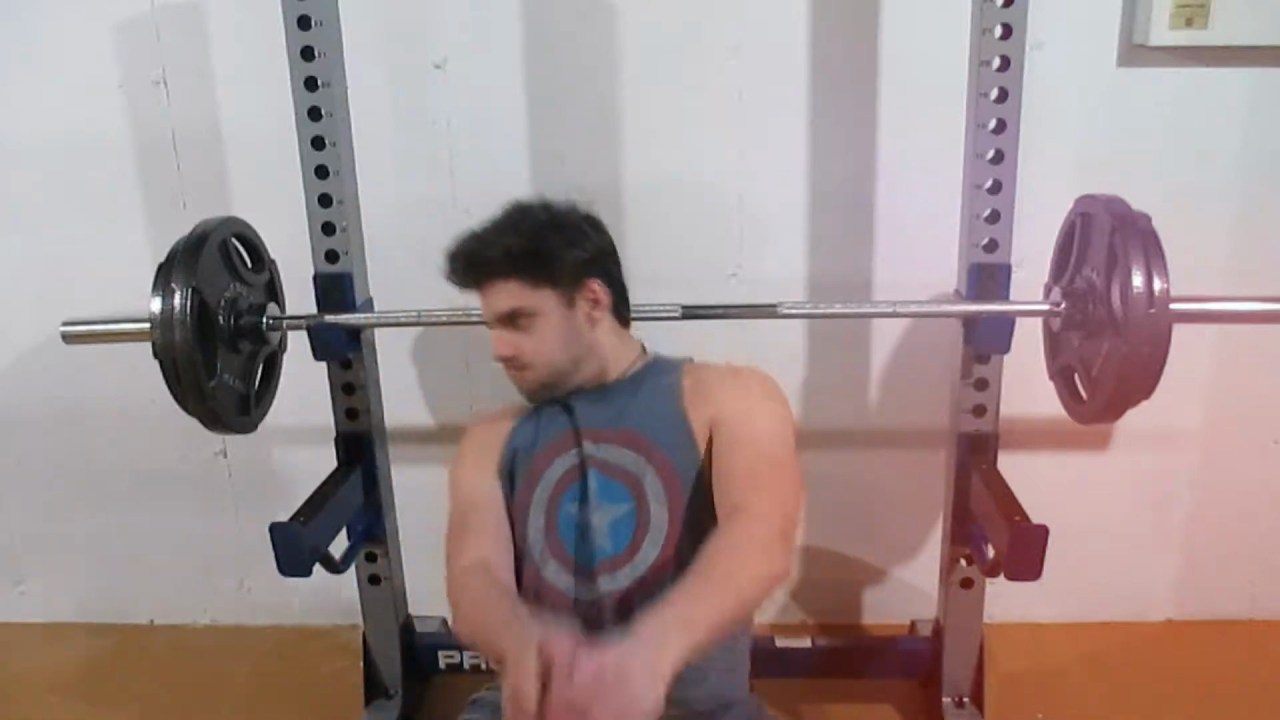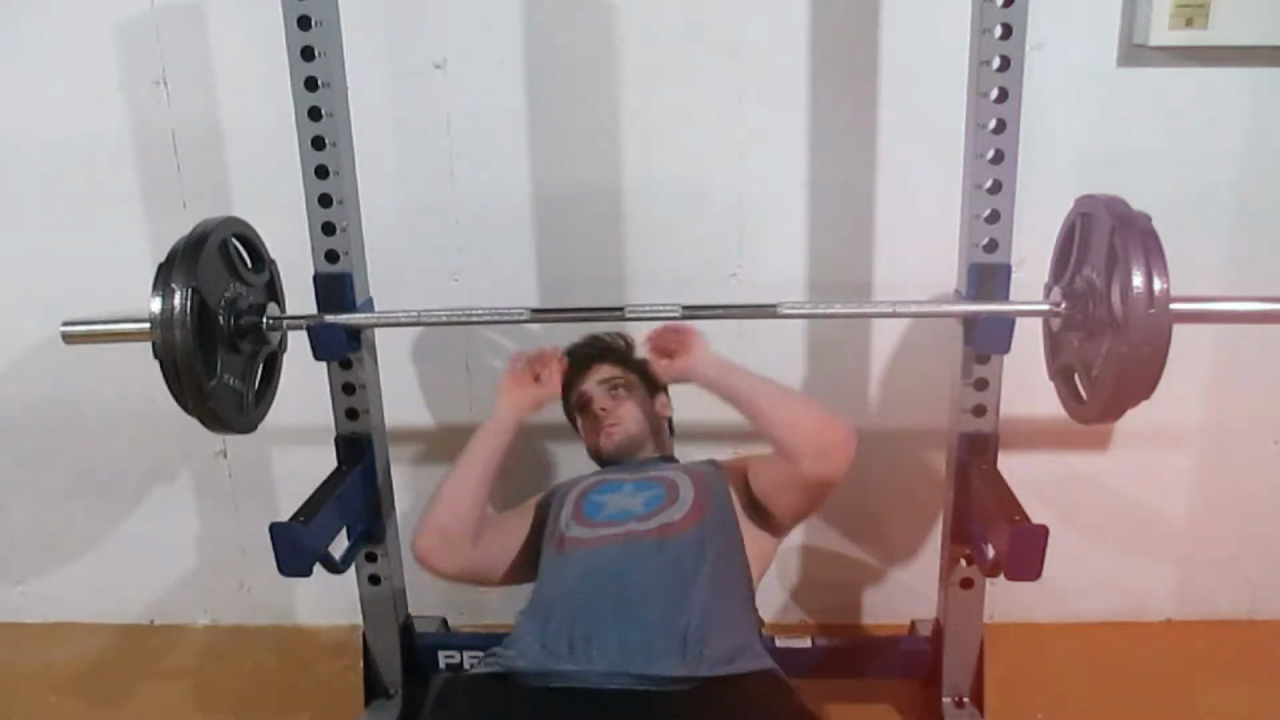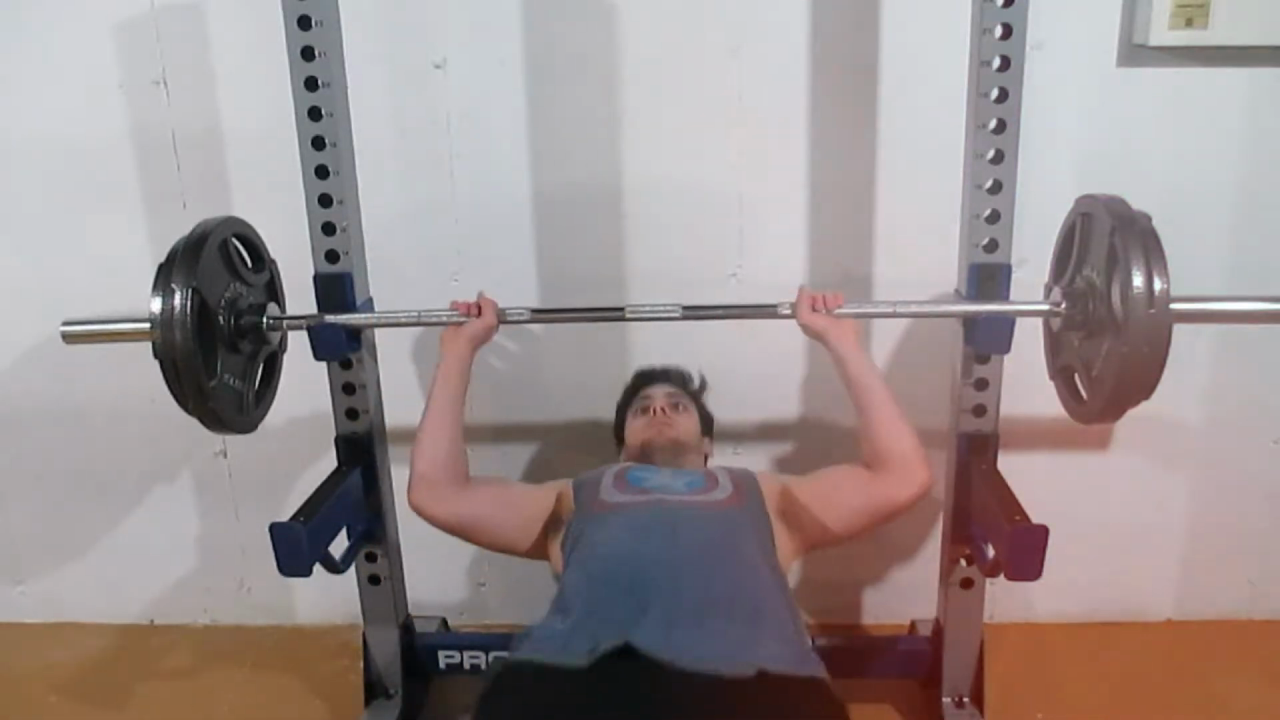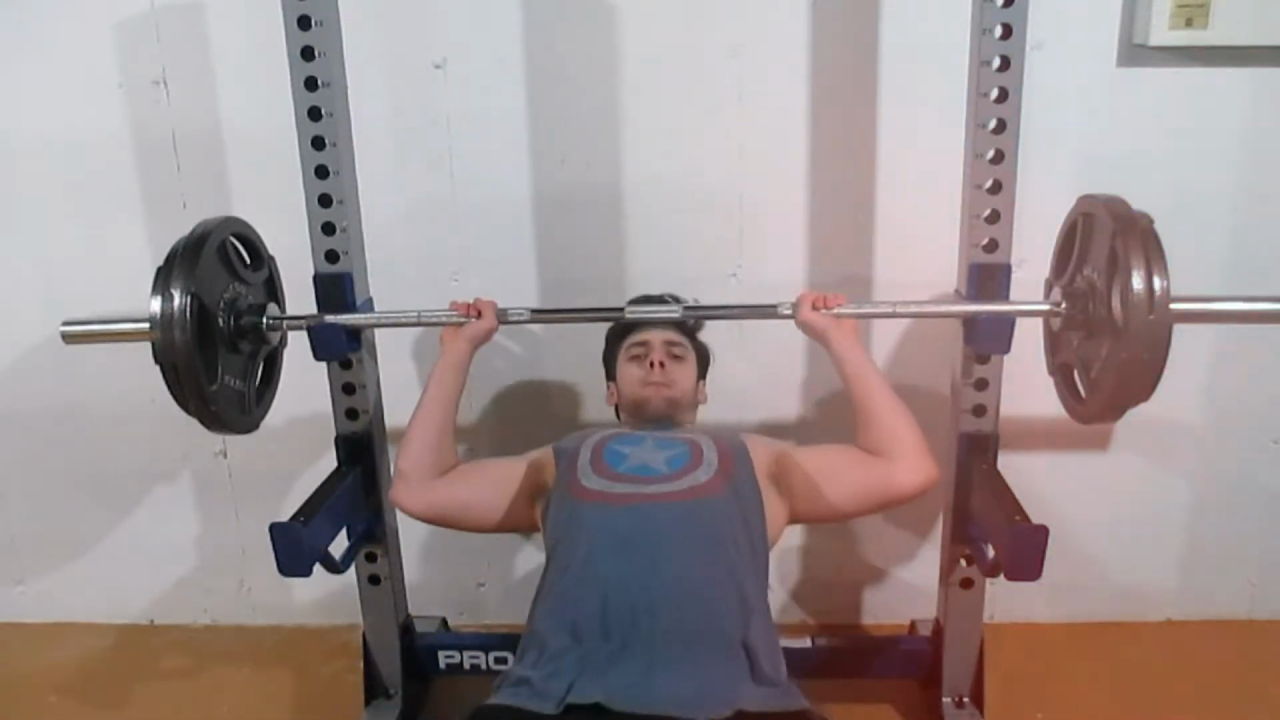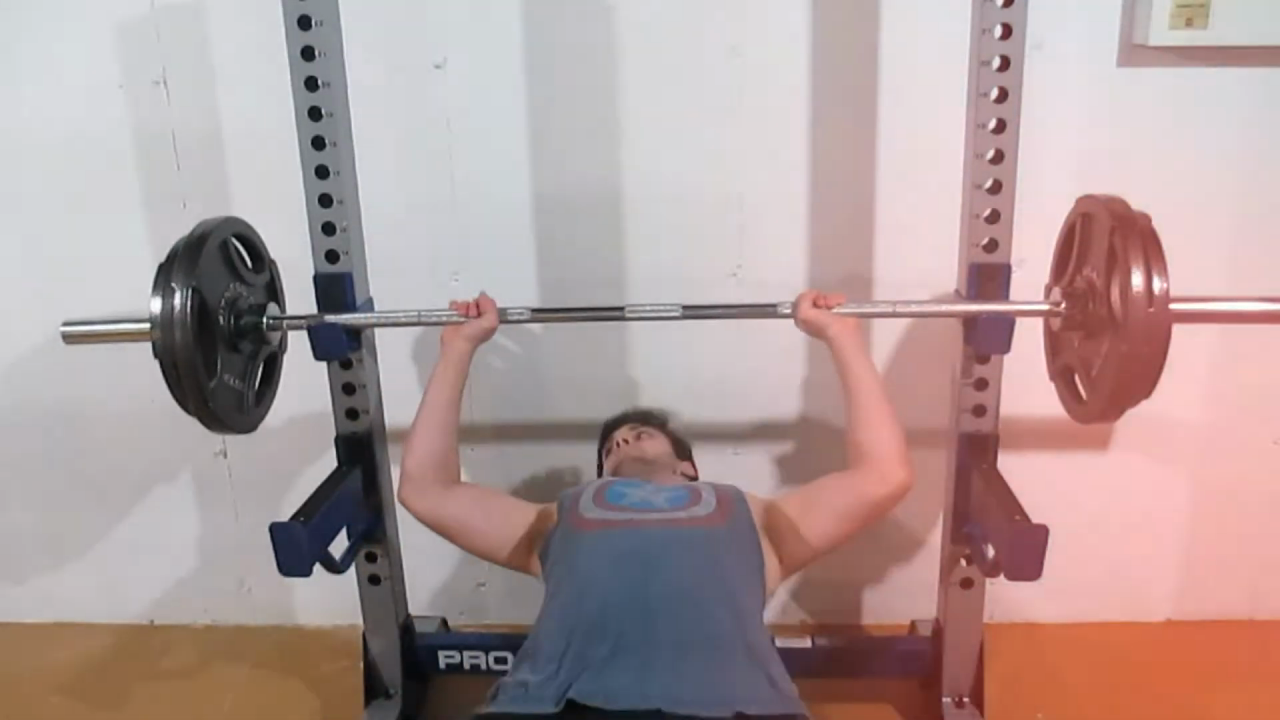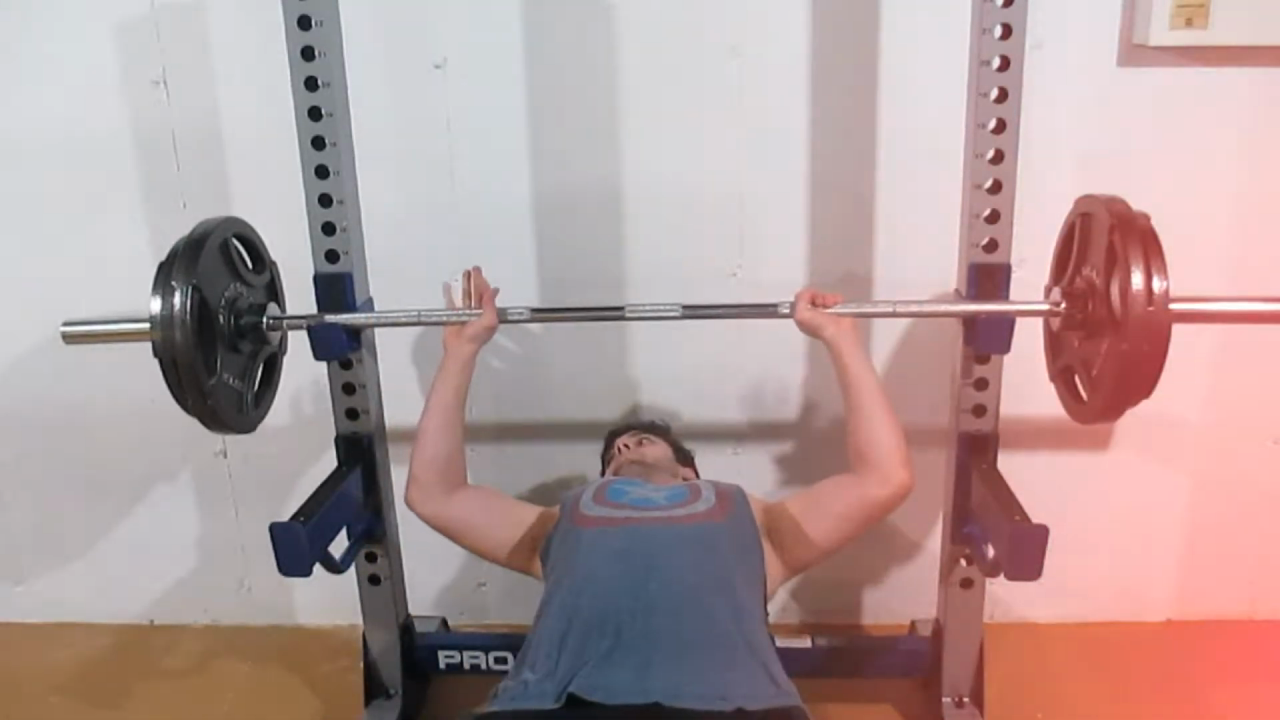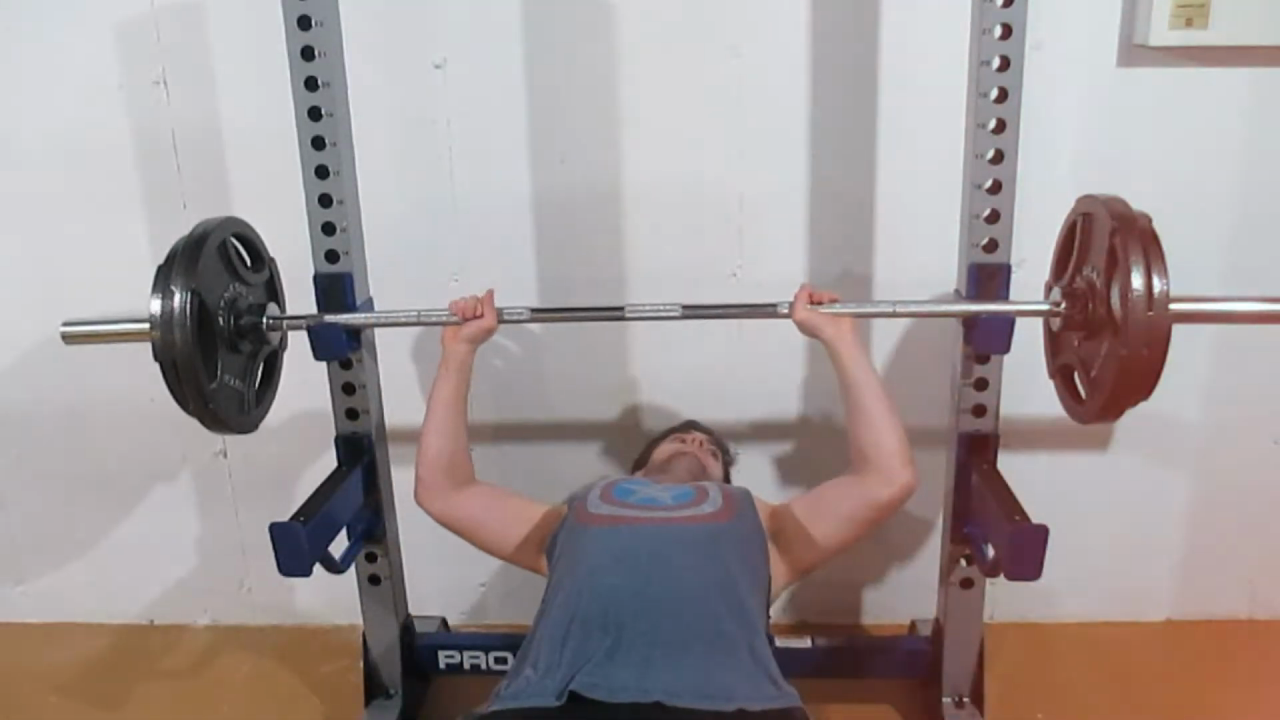
dt=0.5s
person 1, frame 1
left shoulder: (727, 397)
right shoulder: (492, 441)
left elbow: (762, 541)
right elbow: (472, 586)
left wrist: (653, 654)
right wrist: (529, 643)
person 1, frame 2
left shoulder: (732, 485)
right shoulder: (553, 504)
left elbow: (829, 447)
right elbow: (441, 550)
left wrist: (704, 366)
right wrist: (509, 412)
person 1, frame 3
left shoulder: (761, 496)
right shoulder: (574, 499)
left elbow: (901, 477)
right elbow: (437, 493)
left wrist: (842, 344)
right wrist: (460, 351)
left hip: (745, 676)
right hip: (577, 671)
person 1, frame 4
left shoulder: (753, 461)
right shoulder: (559, 465)
left elbow: (908, 467)
right elbow: (416, 486)
left wrist: (838, 338)
right wrist: (458, 349)
person 1, frame 5
left shoulder: (747, 517)
right shoulder: (560, 520)
left elbow: (882, 476)
right elbow: (426, 488)
left wrist: (842, 337)
right wrist: (459, 349)
person 1, frame 6
left shoulder: (747, 516)
right shoulder: (561, 521)
left elbow: (884, 477)
right elbow: (432, 491)
left wrist: (839, 338)
right wrist: (462, 348)
person 1, frame 7
left shoulder: (756, 522)
right shoulder: (571, 518)
left elbow: (887, 479)
right elbow: (442, 489)
left wrist: (839, 339)
right wrist: (460, 350)
